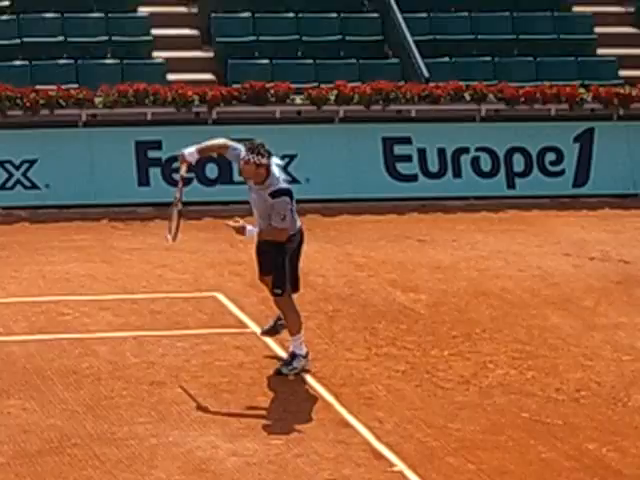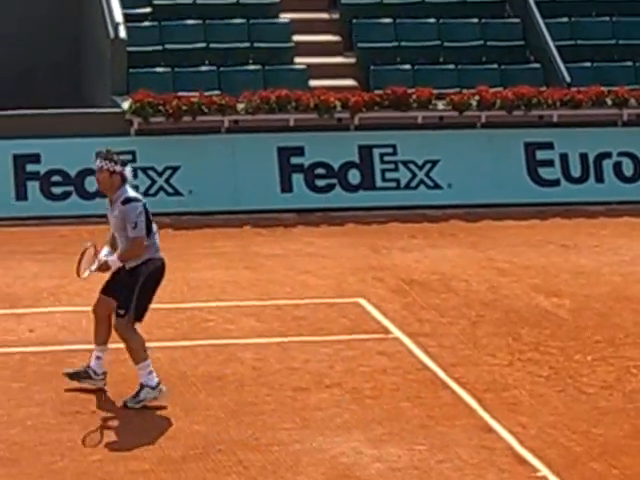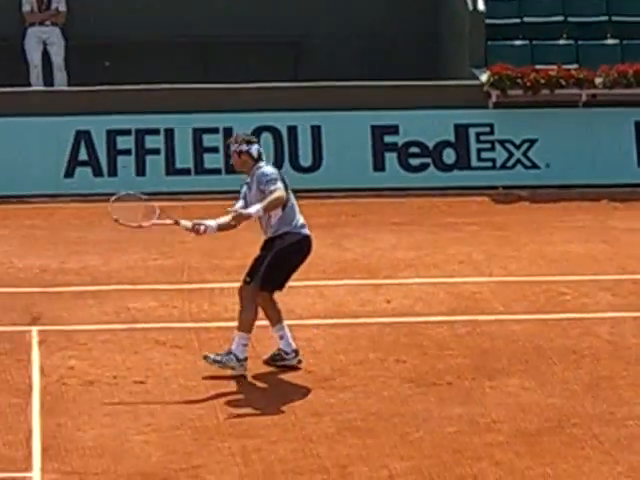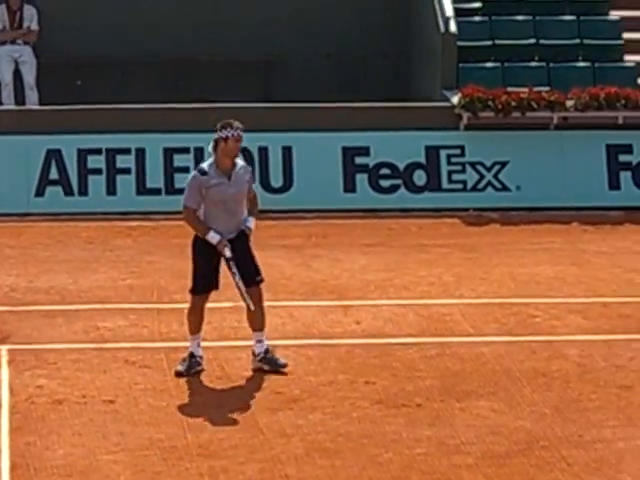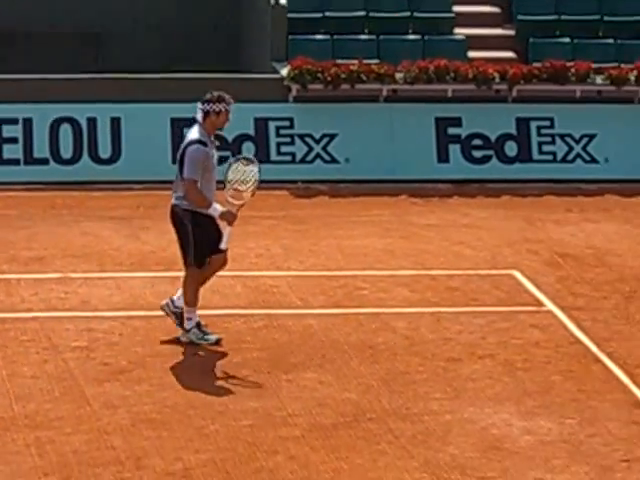
dt=1s
person 1, frame 1
left shoulder: (280, 193)
right shoulder: (251, 166)
left elbow: (283, 233)
right elbow: (225, 145)
left wrist: (249, 230)
right wrist: (193, 152)
left hip: (286, 241)
right hip: (265, 238)
left knee: (281, 298)
right knee: (267, 279)
left ankle: (299, 353)
right ankle: (285, 318)
person 1, frame 2
left shoulder: (131, 204)
right shoulder: (115, 200)
left elbow: (137, 247)
left wrist: (109, 261)
right wrist: (105, 253)
left hip: (148, 267)
right hip: (131, 267)
left knee: (123, 324)
right knee: (101, 310)
left ankle: (150, 384)
right ankle: (96, 370)
person 1, frame 3
left shoulder: (265, 173)
right shoulder: (249, 184)
left elbow: (281, 197)
right elbow: (234, 219)
left wrist: (253, 211)
right wrist: (208, 226)
left hip: (290, 240)
right hip: (286, 241)
left knee: (248, 292)
right knee: (262, 295)
left ankle: (238, 356)
right ankle: (288, 350)
person 1, frame 4
left shoulder: (244, 169)
right shoulder: (201, 176)
left elbow: (252, 198)
right elbow: (189, 214)
left wrist: (250, 223)
right wrist: (216, 238)
left hip: (237, 239)
right hip: (207, 242)
left knee: (256, 292)
right knee: (198, 299)
left ankle: (260, 352)
right ankle: (194, 355)
person 1, frame 5
left shoulder: (205, 138)
right shoulder: (197, 146)
right elbow: (190, 190)
left wrist: (214, 211)
right wrist: (219, 212)
left hip: (202, 214)
right hip: (189, 214)
left knee: (218, 260)
right knee: (196, 269)
left ankle: (177, 303)
right ankle: (190, 326)
